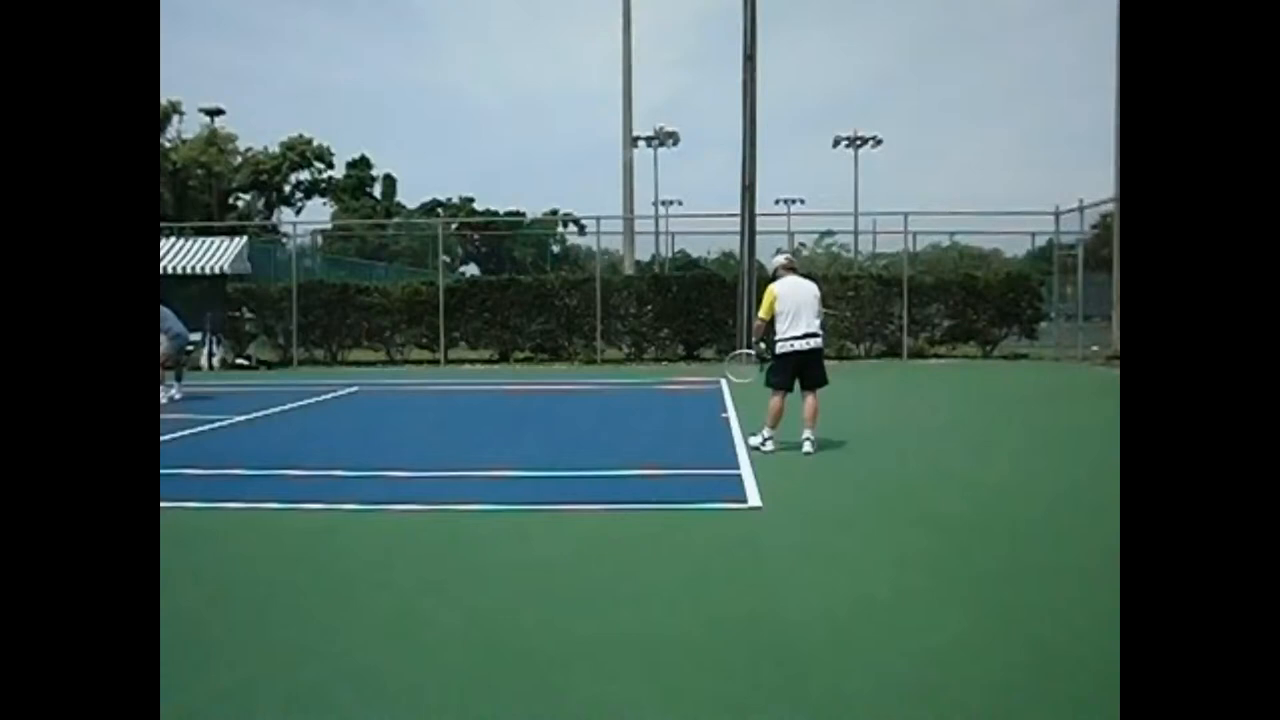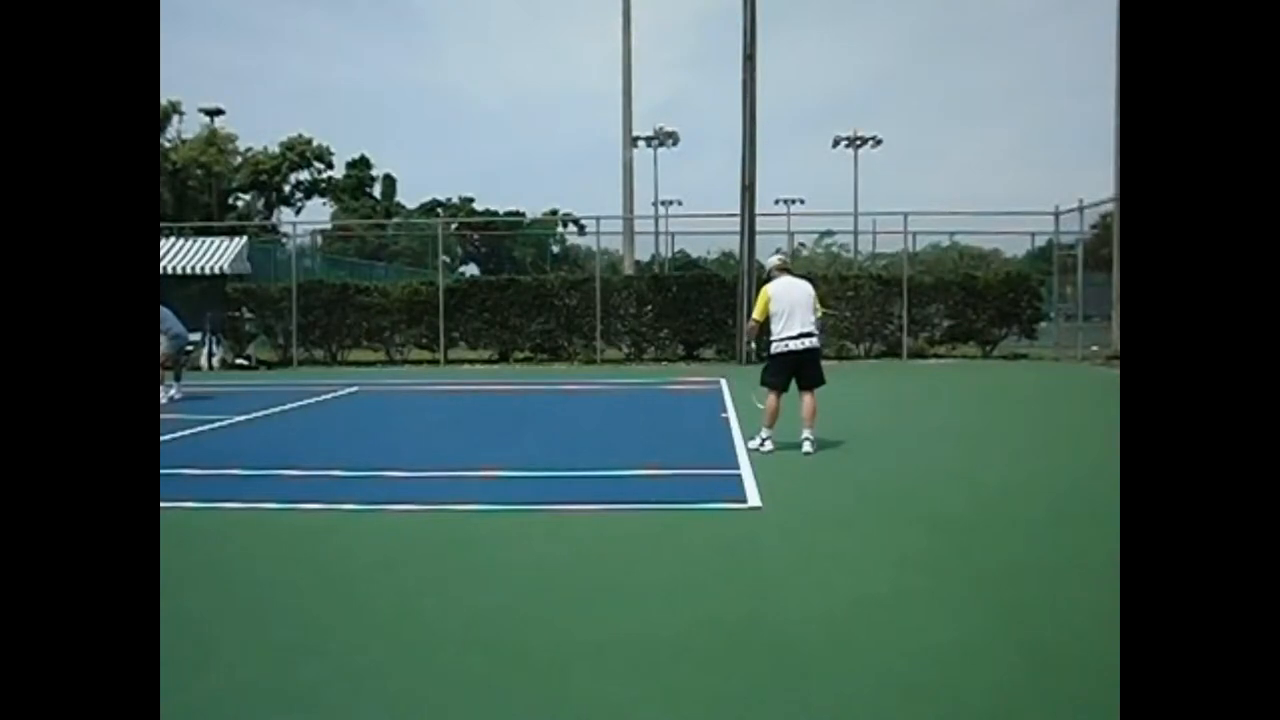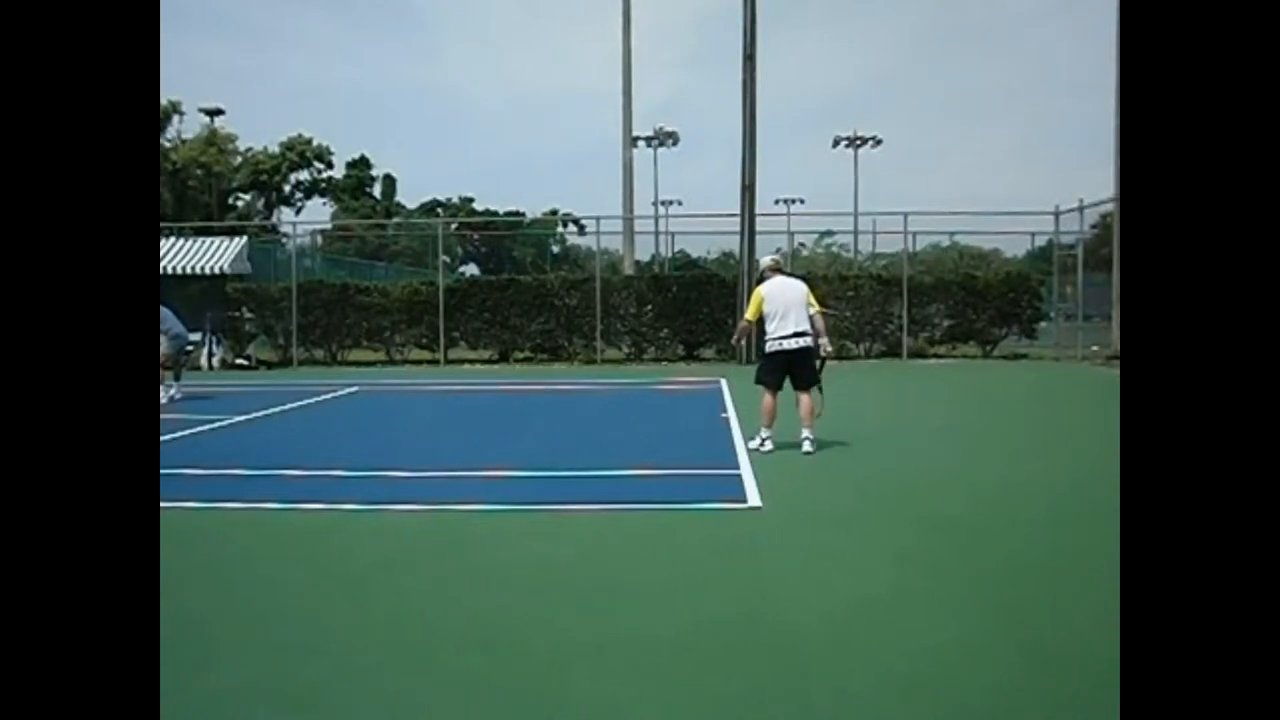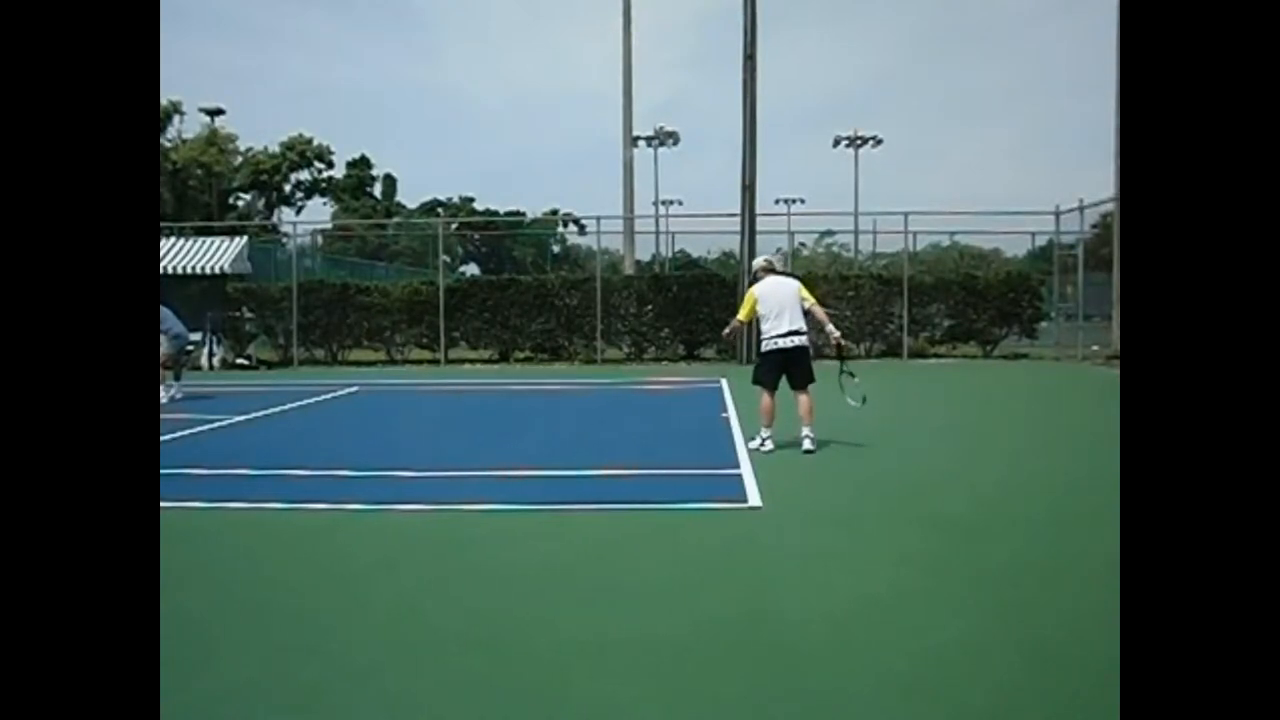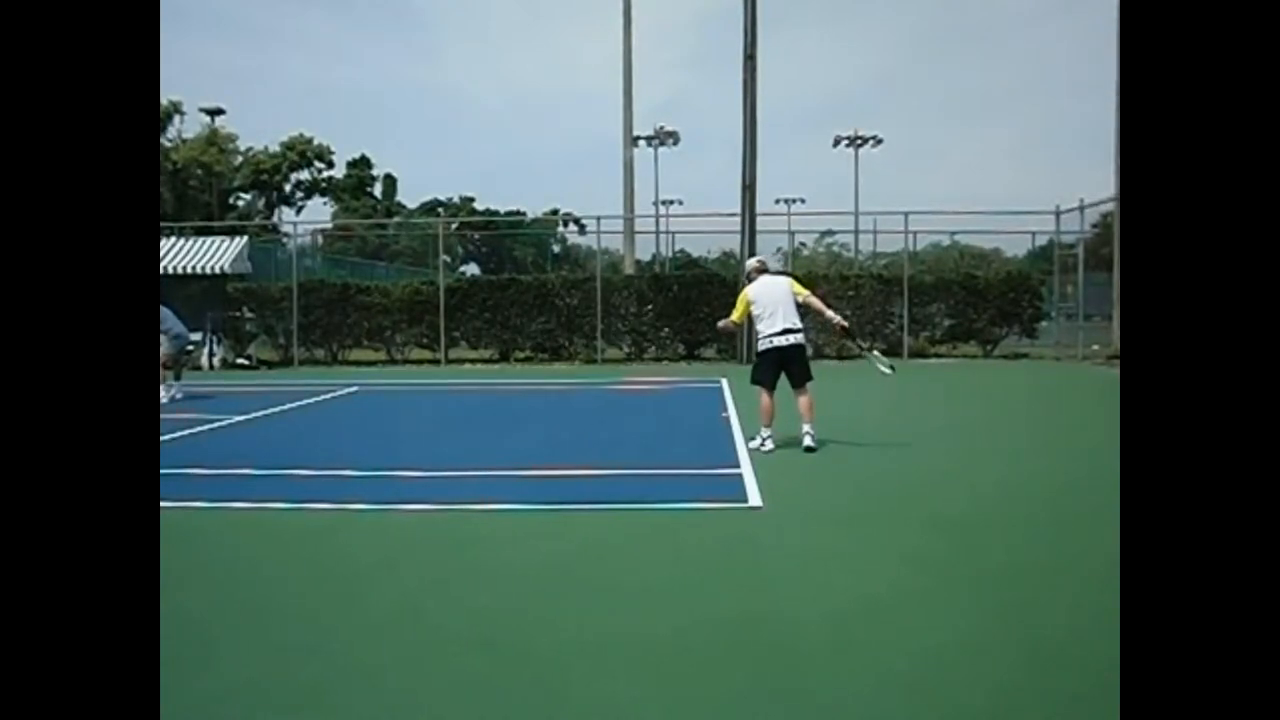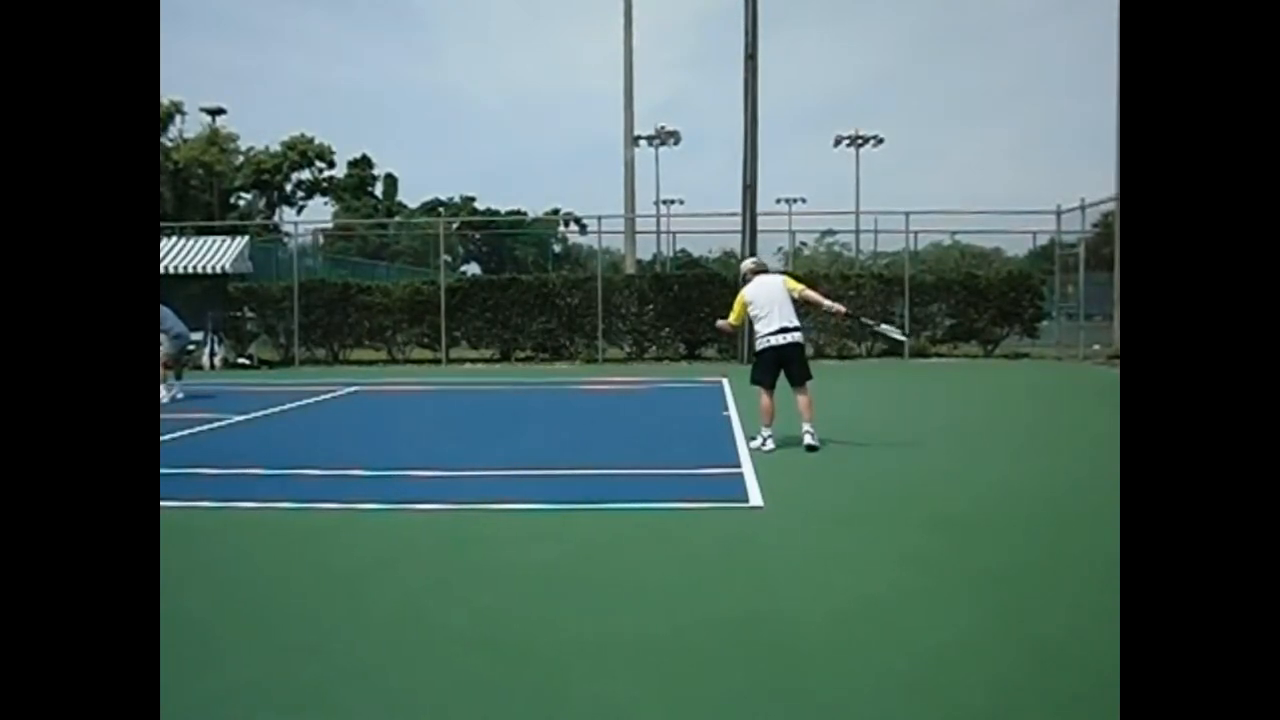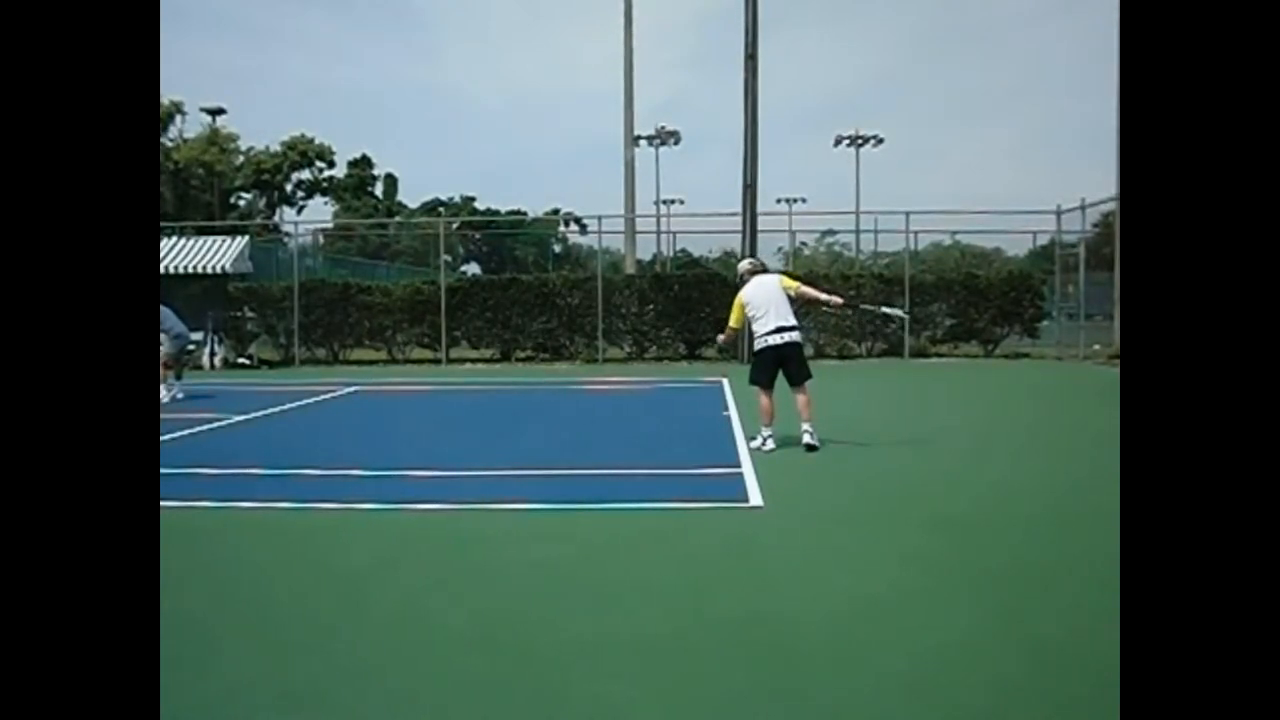
dt=0.7s
person 1, frame 1
left shoulder: (775, 287)
right shoulder: (812, 286)
left elbow: (761, 322)
right elbow: (818, 316)
left wrist: (756, 339)
left hip: (787, 346)
right hip: (812, 344)
left knee: (778, 393)
right knee: (810, 392)
left ankle: (767, 437)
right ankle: (808, 438)
person 1, frame 2
left shoulder: (769, 289)
right shoulder: (807, 286)
left elbow: (754, 323)
right elbow: (817, 318)
left wrist: (749, 340)
left hip: (782, 347)
right hip: (808, 345)
left knee: (774, 392)
right knee: (807, 392)
left ankle: (765, 438)
right ankle: (808, 438)
person 1, frame 3
left shoulder: (762, 289)
right shoulder: (801, 285)
left elbow: (747, 322)
right elbow: (816, 315)
left wrist: (737, 337)
right wrist: (823, 339)
left hip: (777, 346)
right hip: (803, 344)
left knee: (770, 391)
right knee: (804, 391)
left ankle: (765, 437)
right ankle: (807, 437)
person 1, frame 4
left shoulder: (756, 290)
right shoulder: (794, 283)
left elbow: (740, 322)
right elbow: (813, 307)
left wrist: (728, 331)
right wrist: (830, 328)
left hip: (773, 345)
right hip: (798, 343)
left knee: (767, 391)
right knee: (802, 391)
left ankle: (765, 437)
right ankle: (807, 436)
person 1, frame 5
left shoulder: (749, 291)
right shoulder: (786, 281)
left elbow: (734, 324)
right elbow: (809, 298)
left wrist: (722, 325)
right wrist: (829, 314)
left hip: (769, 344)
right hip: (794, 340)
left knee: (766, 391)
right knee: (801, 389)
left ankle: (765, 437)
right ankle: (807, 433)
person 1, frame 6
left shoulder: (745, 292)
right shoulder: (781, 279)
left elbow: (732, 326)
right elbow: (805, 292)
left wrist: (720, 324)
right wrist: (827, 303)
left hip: (767, 343)
right hip: (792, 339)
left knee: (766, 391)
right knee: (800, 388)
left ankle: (766, 436)
right ankle: (808, 432)
person 1, frame 7
left shoulder: (743, 294)
right shoulder: (777, 279)
left elbow: (733, 330)
right elbow: (800, 289)
left wrist: (723, 339)
right wrist: (824, 297)
left hip: (765, 343)
right hip: (790, 338)
left knee: (765, 391)
right knee: (799, 387)
left ankle: (766, 436)
right ankle: (807, 431)
